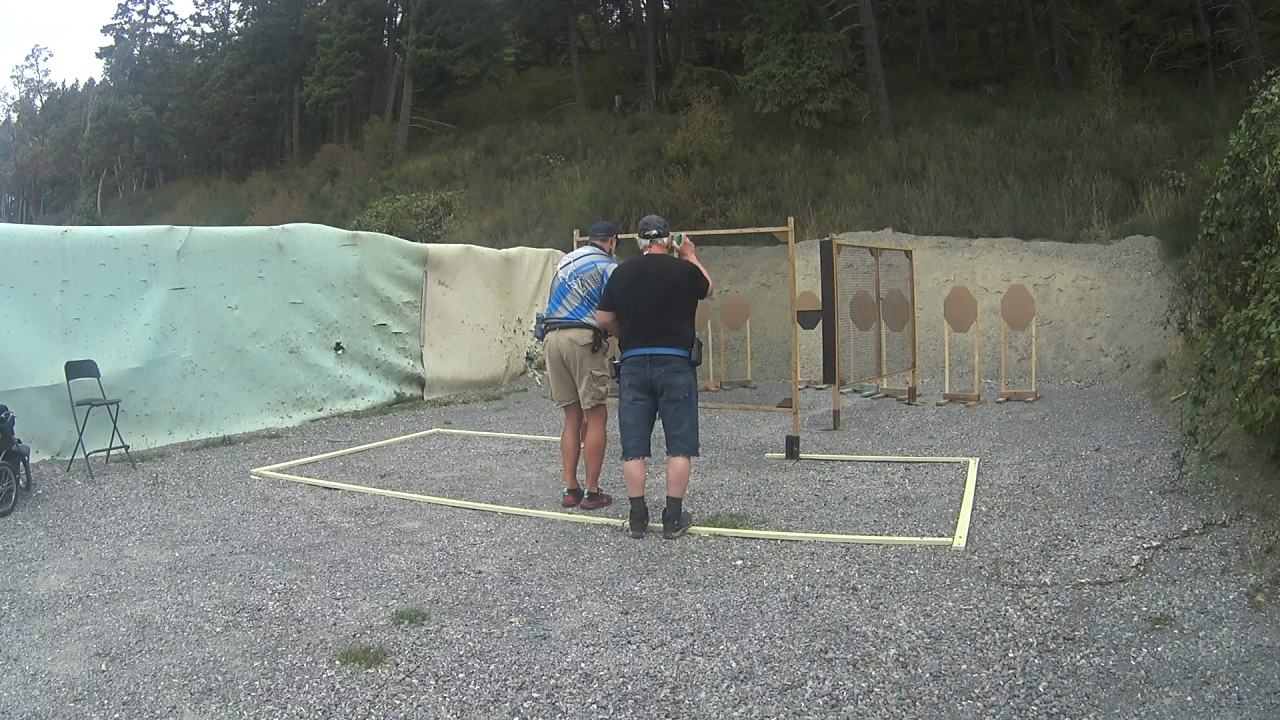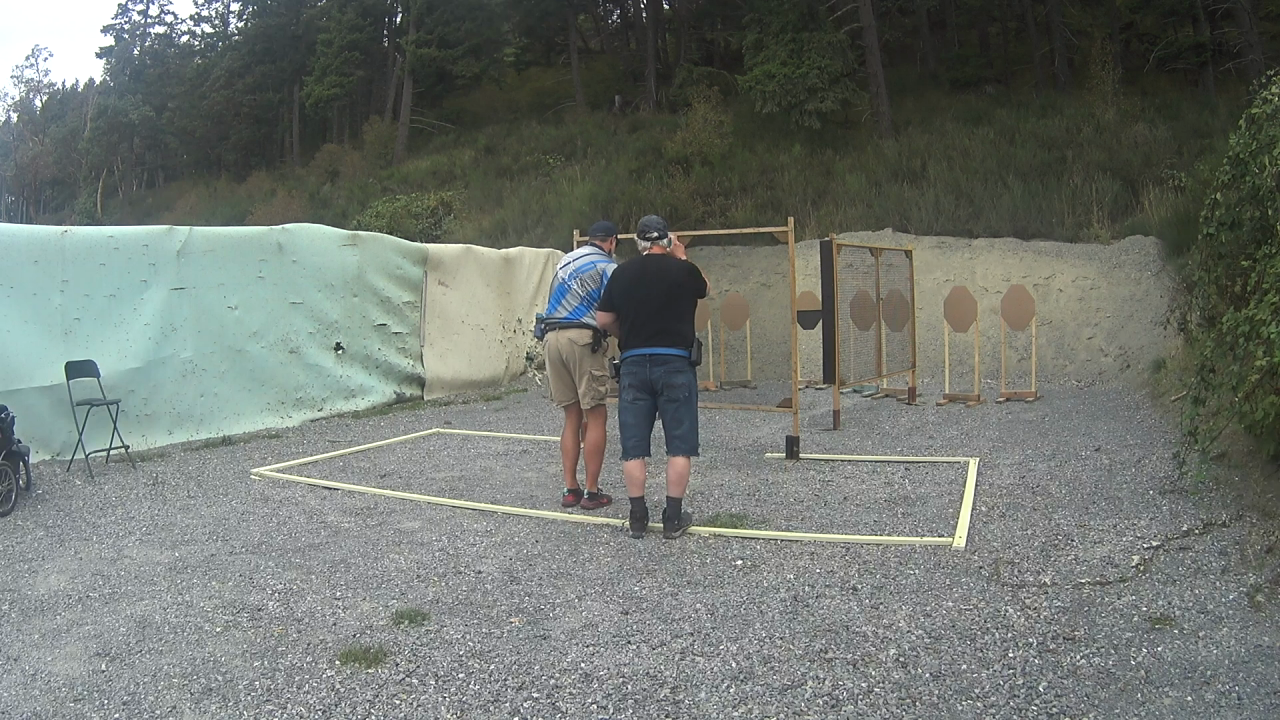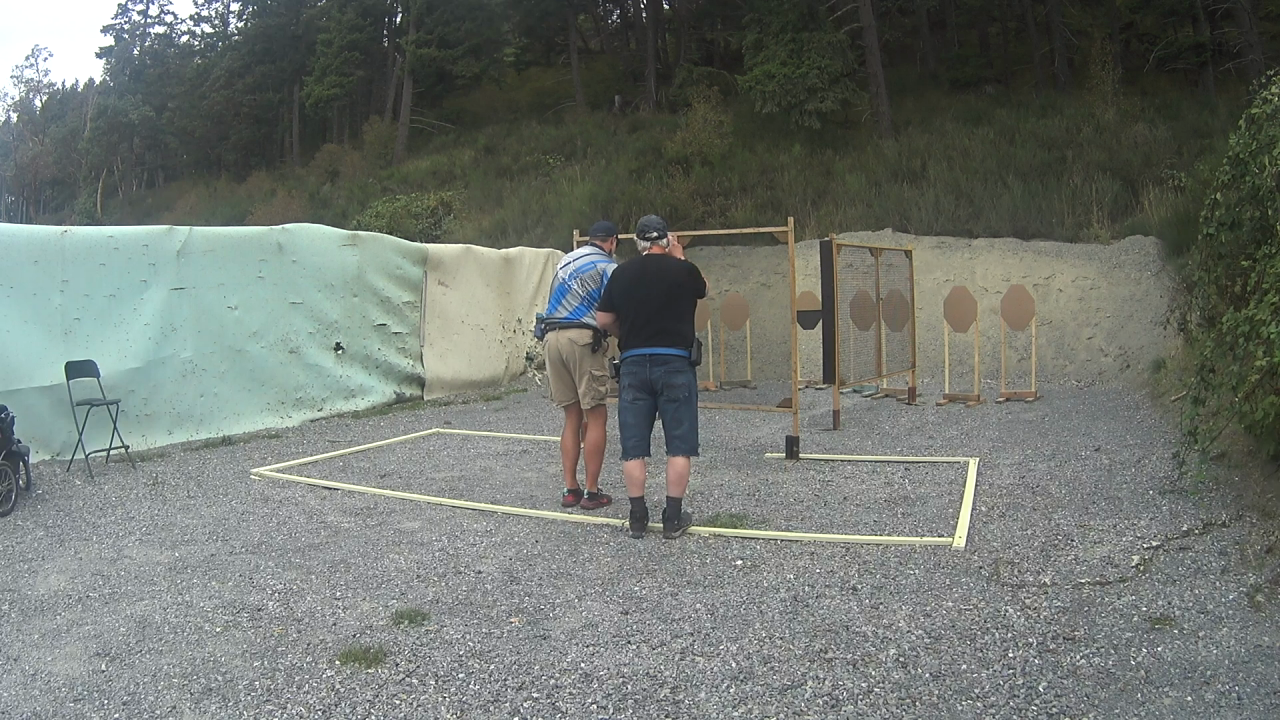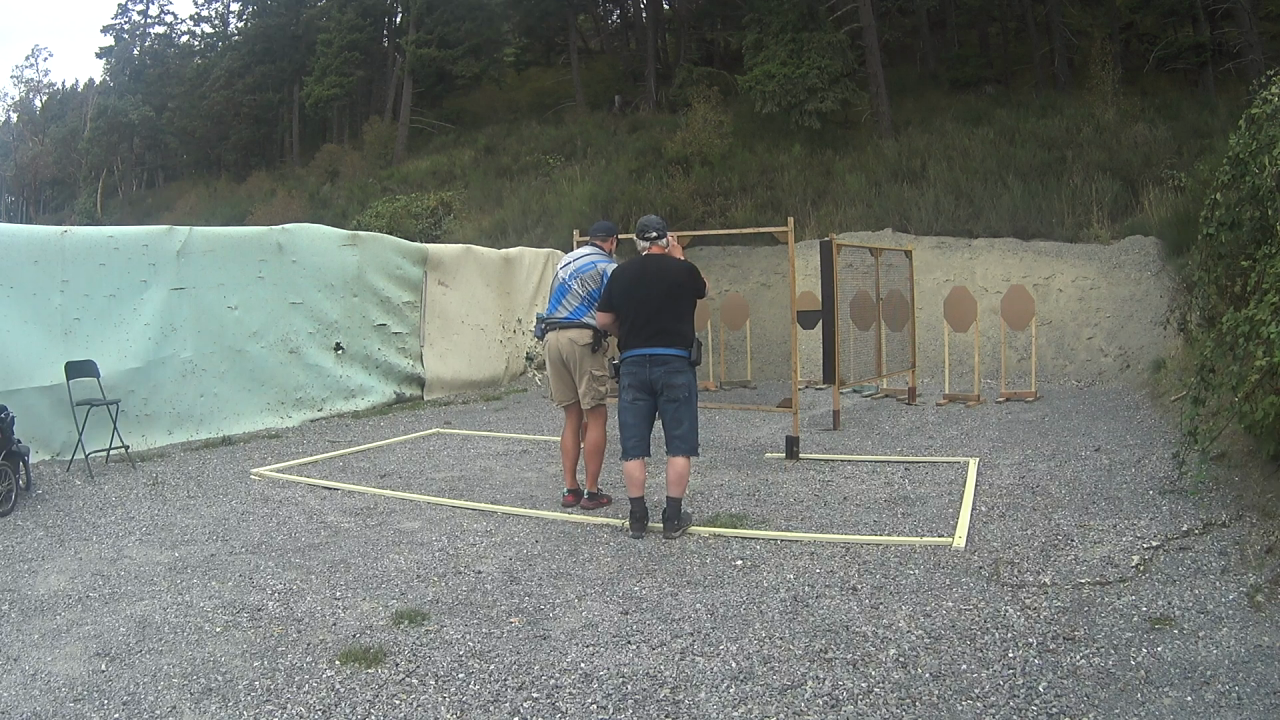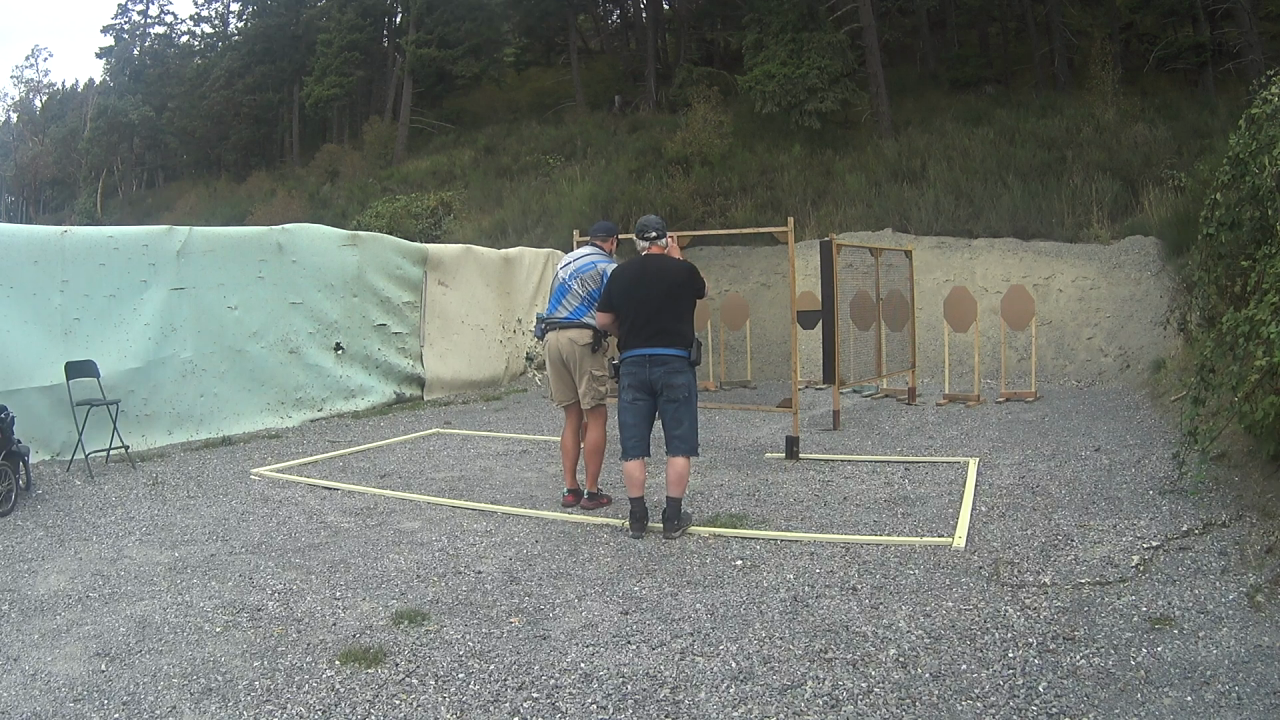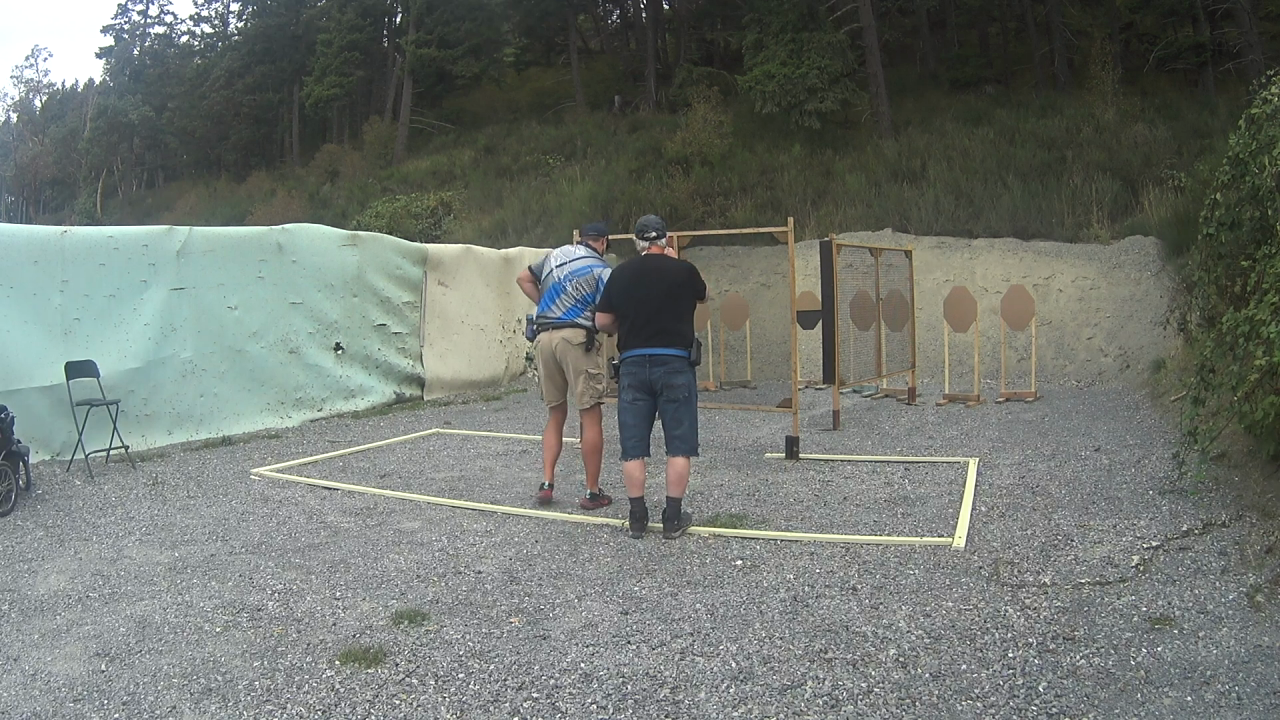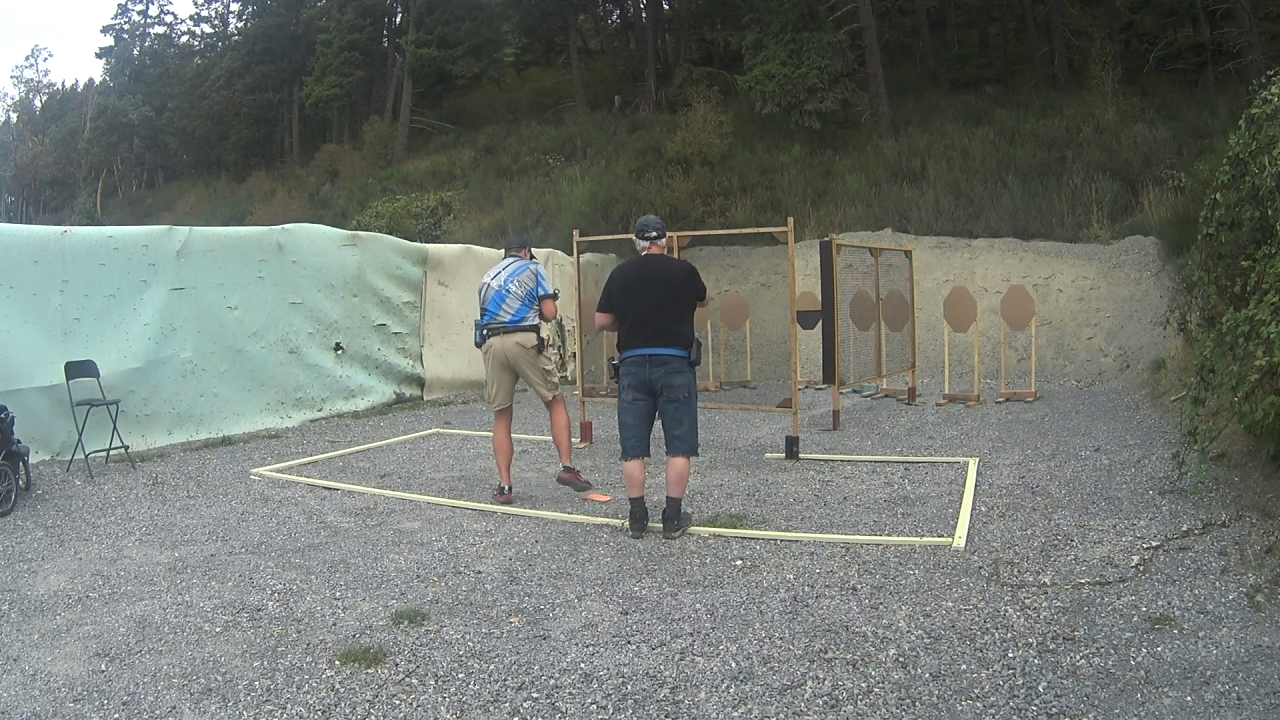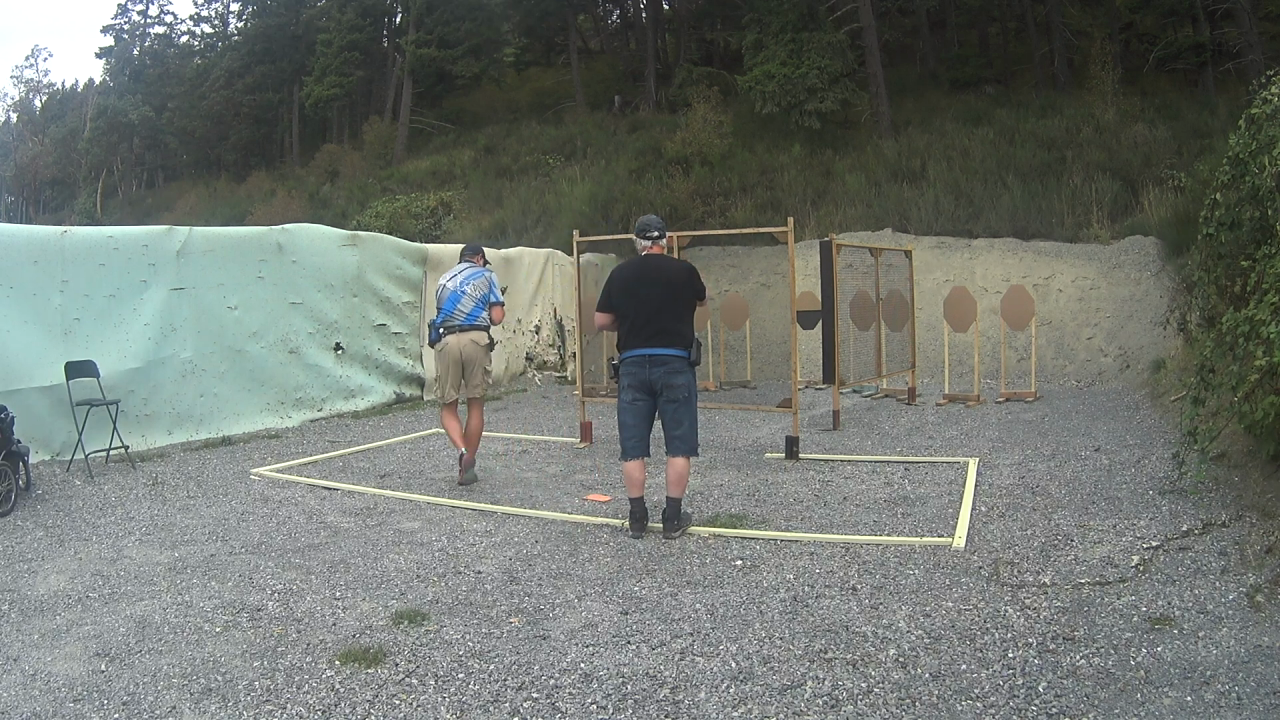
dt=0.5s
person 1, frame 1
left shoulder: (622, 273)
right shoulder: (684, 270)
left elbow: (603, 319)
right elbow: (708, 289)
right wrist: (691, 257)
left hip: (634, 365)
right hip: (675, 364)
left knee: (634, 447)
right knee: (679, 445)
left ankle: (637, 517)
right ankle: (673, 518)
person 1, frame 2
left shoulder: (621, 273)
right shoulder: (684, 270)
left elbow: (603, 320)
right elbow: (704, 289)
left hip: (633, 365)
right hip: (675, 364)
left knee: (633, 447)
right knee: (679, 445)
left ankle: (637, 518)
right ankle: (673, 518)
person 1, frame 3
left shoulder: (621, 273)
right shoulder: (684, 270)
left elbow: (604, 320)
right elbow: (703, 289)
left hip: (633, 364)
right hip: (675, 364)
left knee: (633, 447)
right knee: (679, 445)
left ankle: (637, 518)
right ankle: (673, 518)
person 1, frame 4
left shoulder: (621, 273)
right shoulder: (684, 270)
left elbow: (603, 321)
right elbow: (703, 290)
left hip: (634, 364)
right hip: (675, 364)
left knee: (634, 447)
right knee: (679, 446)
left ankle: (637, 518)
right ankle: (673, 518)
person 1, frame 5
left shoulder: (620, 273)
right shoulder: (683, 270)
left elbow: (603, 320)
right elbow: (702, 290)
left hip: (633, 365)
right hip: (674, 364)
left knee: (633, 448)
right knee: (678, 445)
left ankle: (637, 518)
right ankle: (673, 518)
person 1, frame 6
left shoulder: (620, 273)
right shoulder: (683, 270)
left elbow: (602, 322)
right elbow: (703, 296)
left hip: (633, 365)
right hip: (674, 364)
left knee: (633, 447)
right knee: (678, 446)
left ankle: (637, 518)
right ankle: (673, 518)
person 1, frame 7
left shoulder: (620, 273)
right shoulder: (684, 270)
left elbow: (601, 321)
right elbow: (702, 301)
left hip: (633, 366)
right hip: (674, 364)
left knee: (633, 447)
right knee: (678, 446)
left ankle: (637, 518)
right ankle: (673, 518)
person 1, frame 8
left shoulder: (620, 273)
right shoulder: (683, 270)
left elbow: (601, 322)
right elbow: (702, 300)
left hip: (633, 365)
right hip: (674, 364)
left knee: (633, 447)
right knee: (678, 446)
left ankle: (637, 518)
right ankle: (673, 518)
person 2, frame 1
left shoulder: (566, 260)
right shoulder: (607, 265)
left elbow: (562, 301)
left hip: (553, 337)
right hip: (582, 338)
left knee: (572, 417)
right knee: (596, 417)
left ankle: (570, 489)
right ankle: (592, 492)
person 2, frame 2
left shoulder: (566, 260)
right shoulder: (606, 265)
left elbow: (563, 302)
left hip: (552, 337)
right hip: (582, 338)
left knee: (572, 417)
right knee: (595, 417)
left ankle: (570, 489)
right ankle: (591, 492)
person 2, frame 3
left shoulder: (567, 260)
right shoulder: (606, 266)
left elbow: (564, 301)
left hip: (552, 337)
right hip: (582, 338)
left knee: (572, 417)
right knee: (595, 417)
left ankle: (570, 489)
right ankle: (591, 492)
person 2, frame 4
left shoulder: (567, 260)
right shoulder: (606, 265)
left hip: (552, 338)
right hip: (582, 339)
left knee: (572, 417)
right knee: (596, 417)
left ankle: (569, 489)
right ankle: (591, 492)
person 2, frame 5
left shoulder: (567, 259)
right shoulder: (607, 265)
left hip: (552, 338)
right hip: (583, 339)
left knee: (572, 417)
right knee: (596, 417)
left ankle: (569, 489)
right ankle: (591, 492)
person 2, frame 6
left shoulder: (555, 255)
right shoulder: (601, 269)
left elbow: (523, 279)
left hip: (544, 338)
right hip: (576, 339)
left knee: (556, 414)
right knee: (591, 417)
left ankle: (546, 484)
right ankle: (593, 492)
person 2, frame 7
left shoulder: (488, 278)
right shoulder: (534, 268)
right elbow: (549, 313)
left hip: (493, 344)
right hip: (525, 342)
left knee: (501, 418)
right knee: (555, 403)
left ankle: (504, 486)
right ankle: (566, 467)
person 2, frame 8
left shoulder: (444, 279)
right shoulder: (487, 275)
right elbow: (497, 318)
left hip: (447, 342)
right hip: (476, 340)
left knee: (448, 408)
right knee: (475, 405)
left ankle: (463, 452)
right ankle: (467, 468)
